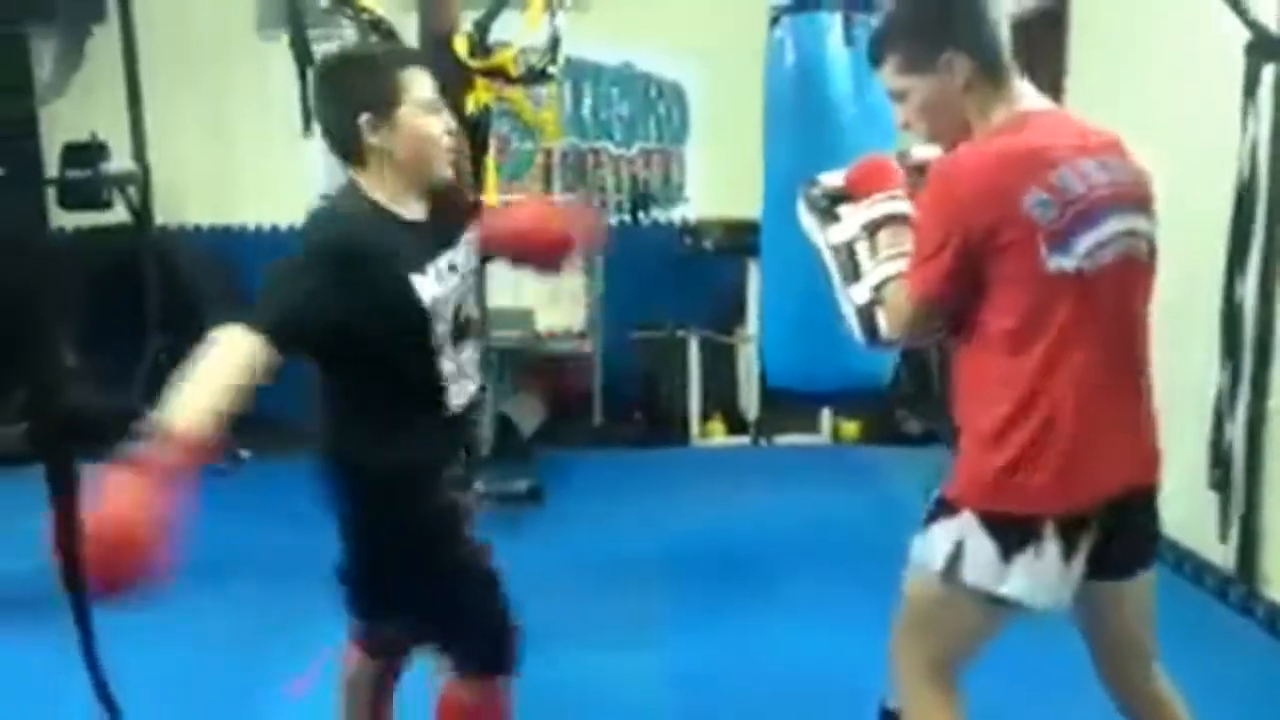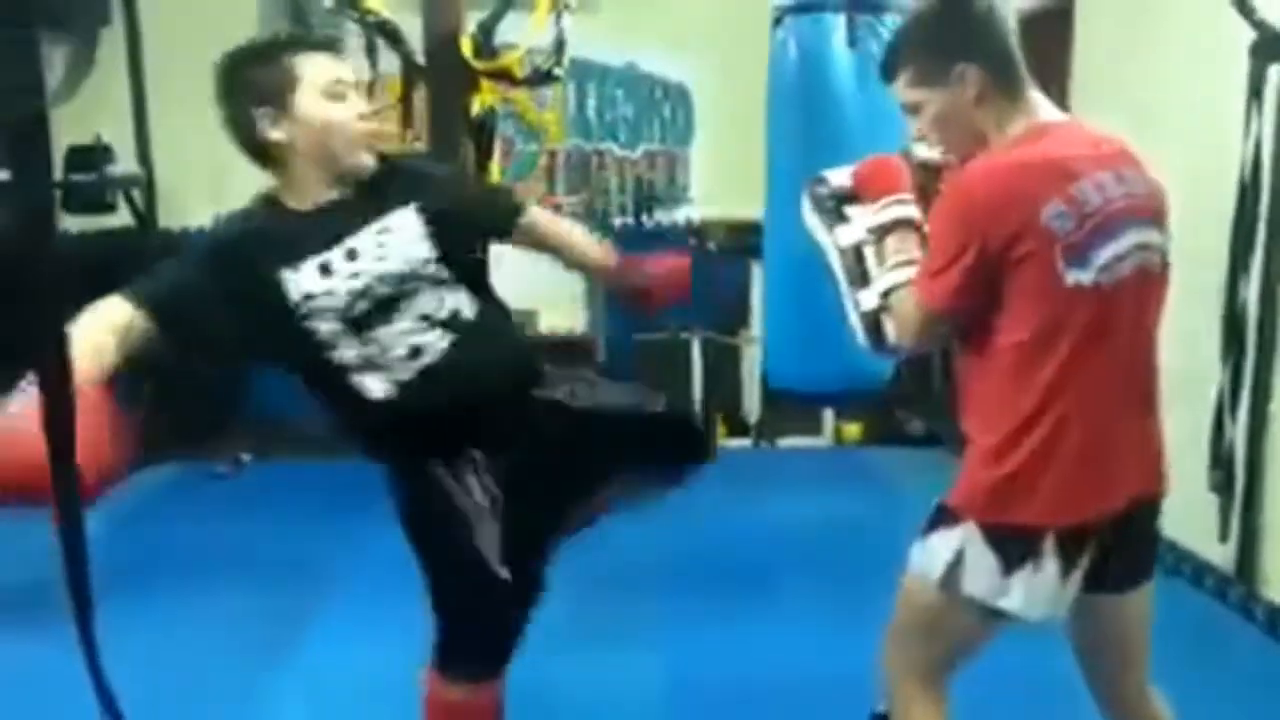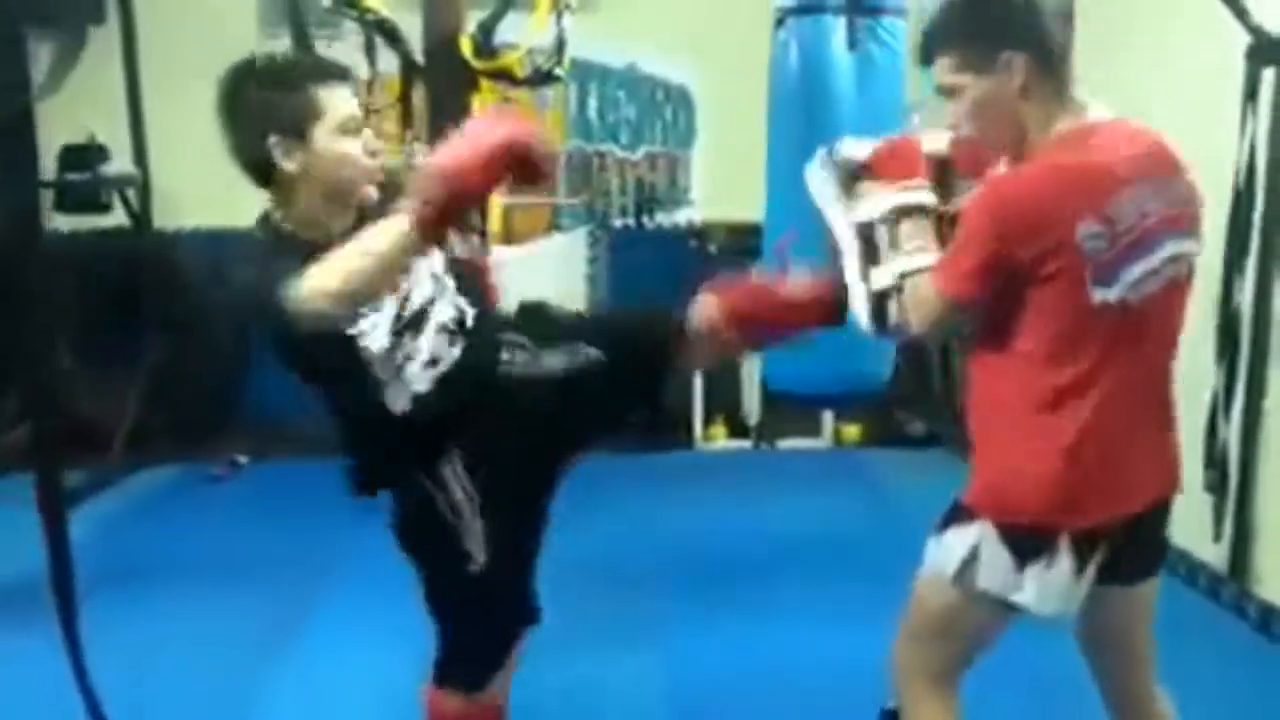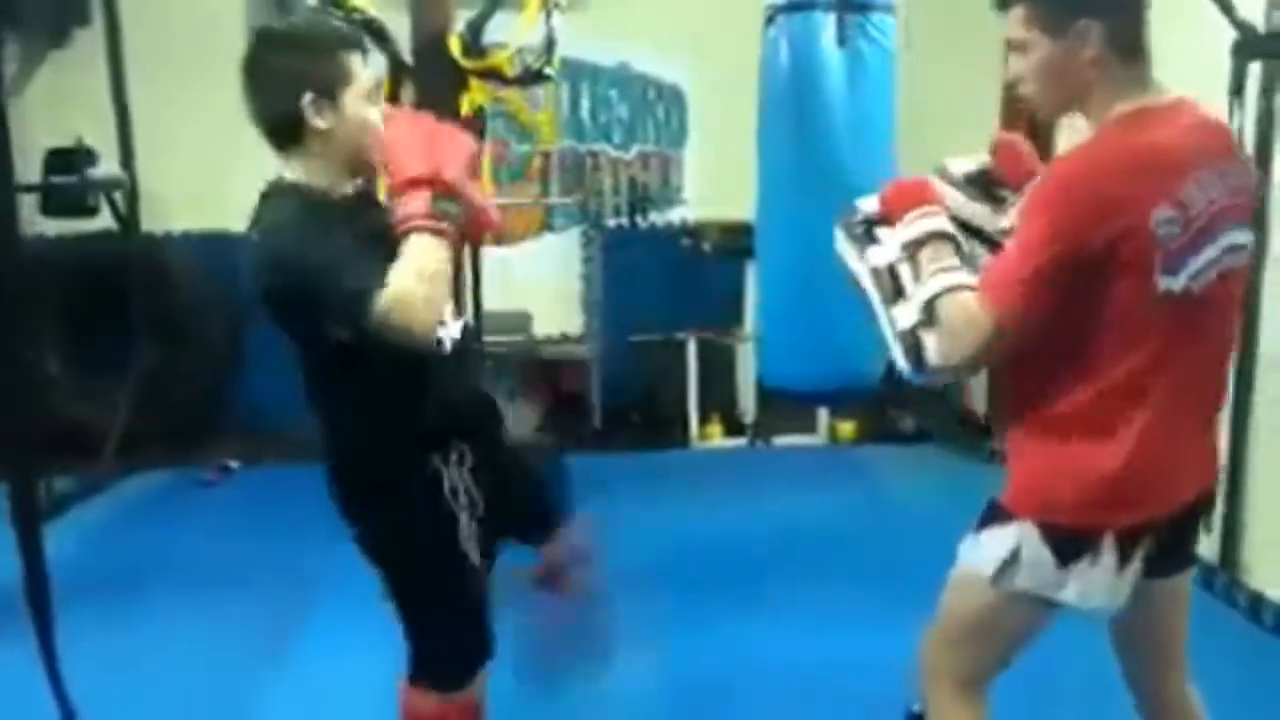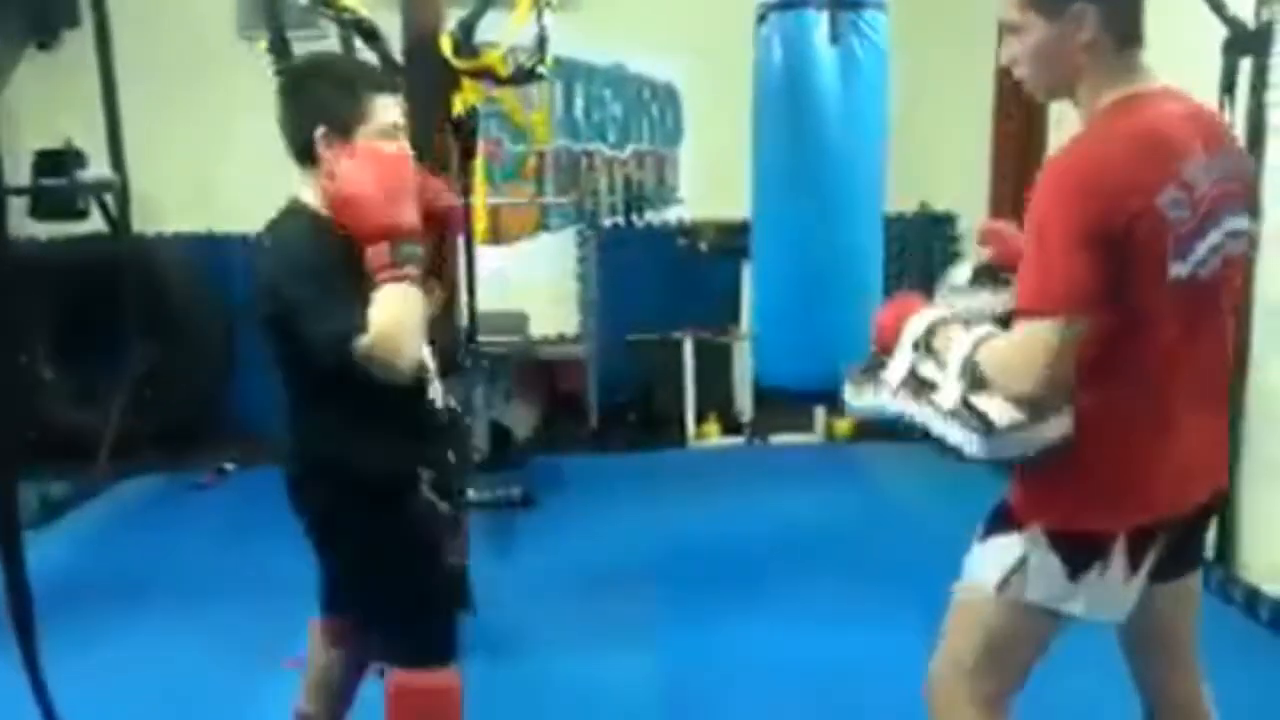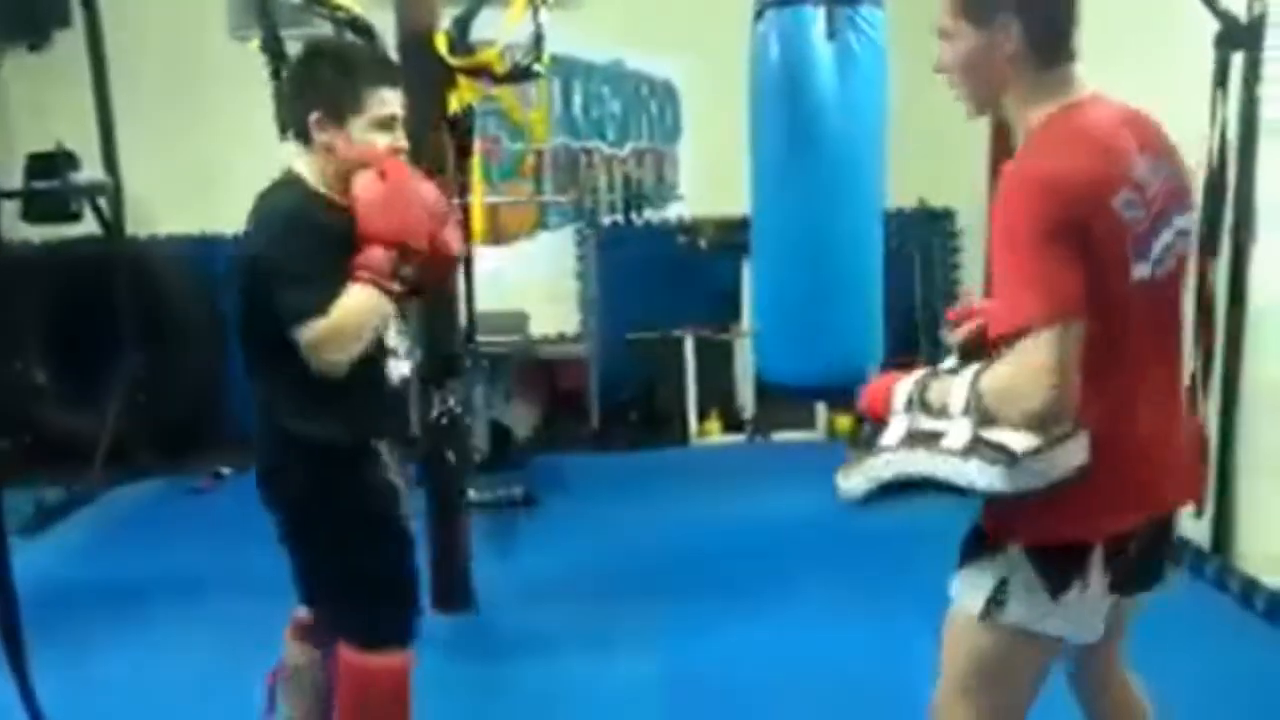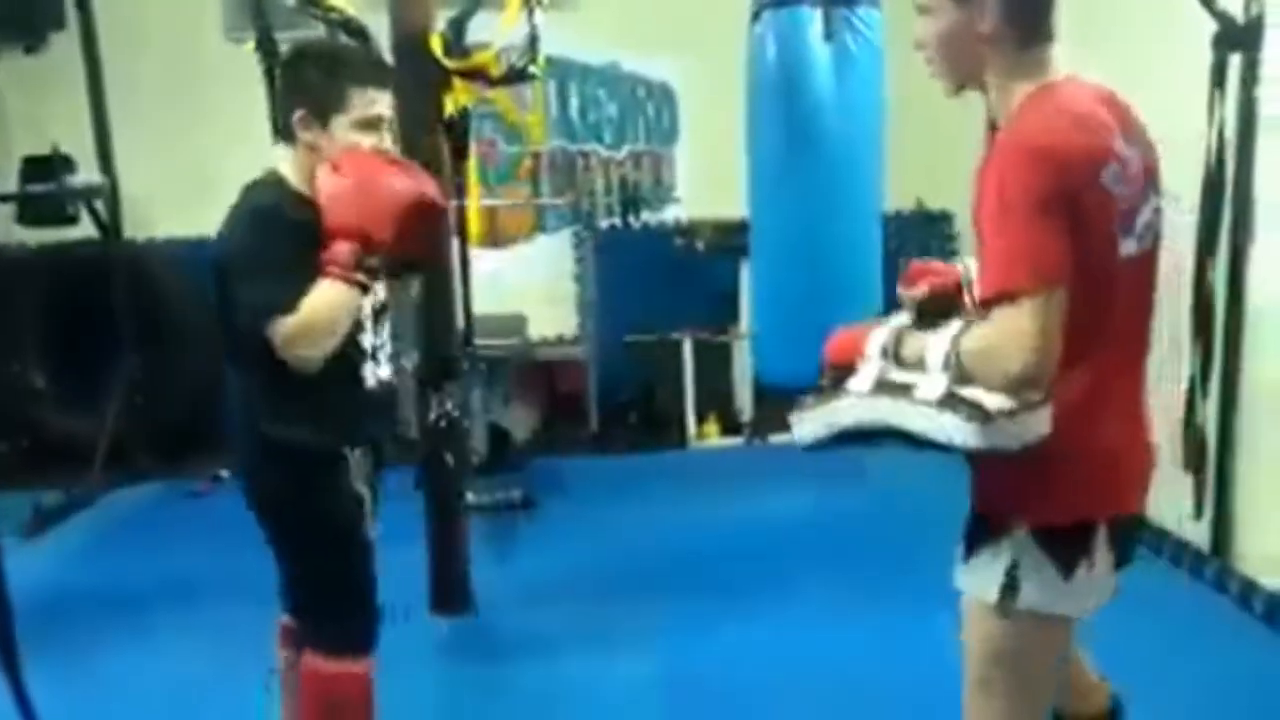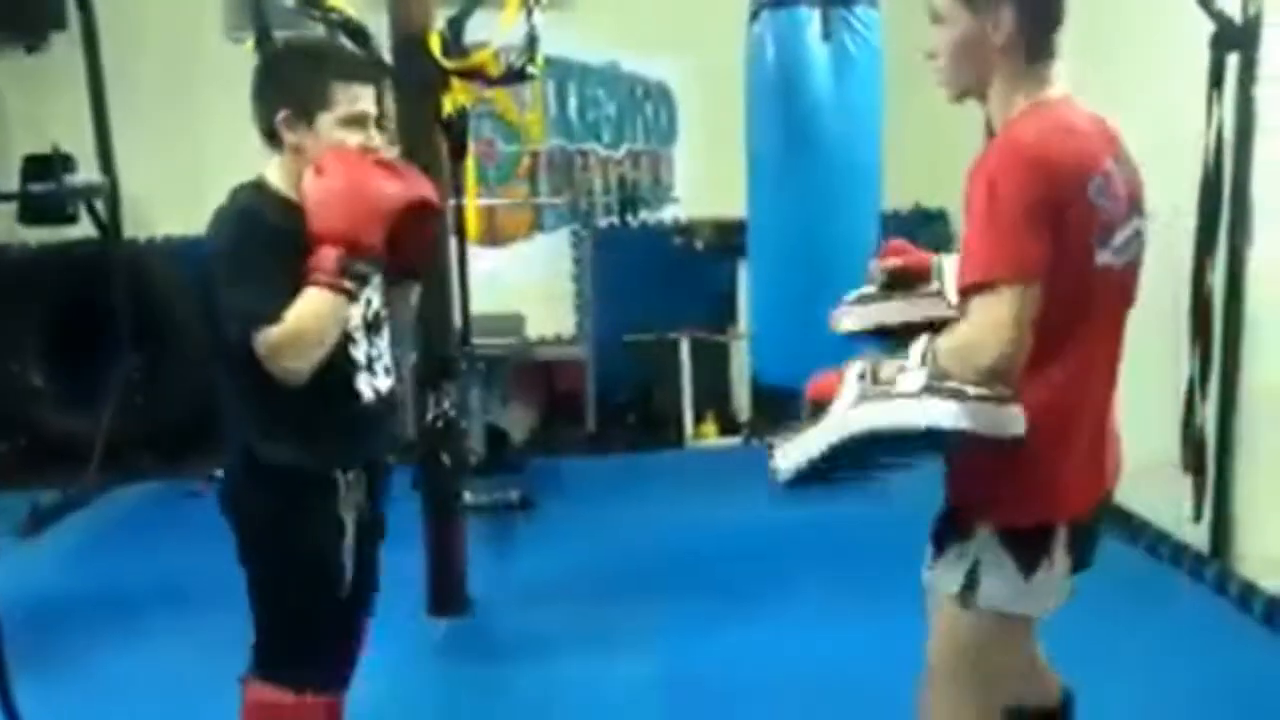
dt=0.2s
person 1, frame 1
left shoulder: (970, 175)
right shoulder: (1115, 157)
left elbow: (901, 323)
left wrist: (882, 214)
left hip: (1021, 480)
right hip: (1125, 468)
person 1, frame 2
left shoulder: (985, 186)
right shoulder: (1130, 169)
left elbow: (912, 330)
left wrist: (893, 215)
left hip: (1025, 494)
right hip: (1129, 481)
person 1, frame 3
left shoulder: (1022, 194)
right shoulder: (1163, 166)
left elbow: (923, 315)
left wrist: (903, 199)
left hip: (1036, 495)
right hip: (1140, 481)
person 1, frame 4
left shoulder: (1087, 177)
right shoulder: (1220, 148)
left elbow: (964, 340)
left wrist: (924, 227)
right wrist: (1032, 209)
left hip: (1075, 493)
right hip: (1178, 477)
person 1, frame 5
left shoulder: (1088, 168)
right shoulder: (1212, 137)
left elbow: (1032, 374)
left wrist: (944, 335)
right wrist: (1042, 262)
left hip: (1084, 494)
right hip: (1185, 473)
person 1, frame 6
left shoulder: (1041, 179)
right shoulder: (1143, 137)
left elbow: (1041, 394)
left wrist: (935, 392)
right wrist: (1011, 319)
left hip: (1067, 503)
right hip: (1148, 479)
person 1, frame 7
left shoulder: (1027, 150)
right shoulder: (1106, 114)
left elbow: (1021, 357)
left wrist: (909, 347)
right wrist: (973, 289)
left hip: (1052, 475)
right hip: (1104, 455)
right knee: (1046, 652)
person 1, frame 8
left shoulder: (1021, 157)
right shoulder: (1091, 138)
left elbow: (996, 348)
left wrist: (887, 373)
right wrist: (947, 276)
left hip: (1022, 476)
right hip: (1068, 460)
right knee: (1008, 659)
person 2, frame 1
left shoulder: (429, 210)
right shoulder: (344, 242)
right elbow: (243, 345)
left wrist: (513, 233)
right wrist: (164, 455)
left hip: (424, 466)
right hip: (398, 478)
left knee: (391, 629)
right knee: (486, 648)
person 2, frame 2
left shoulder: (410, 185)
right shoulder: (250, 250)
left elbow: (526, 220)
right elbow: (123, 317)
left wrist: (625, 273)
left hip: (524, 399)
right hip: (439, 453)
left knee: (676, 437)
right knee: (479, 640)
person 2, frame 3
left shoulder: (385, 208)
right shoulder: (278, 271)
right elbow: (321, 297)
right wrist: (431, 205)
left hip: (517, 376)
right hip: (443, 459)
left knee: (699, 325)
right knee: (479, 648)
left ankle: (832, 295)
person 2, frame 4
left shoulder: (344, 200)
right shoulder: (294, 227)
right elbow: (412, 316)
left wrist: (443, 213)
right wrist: (430, 201)
left hip: (449, 409)
right hip: (404, 461)
left knee: (544, 524)
right knee: (455, 647)
person 2, frame 5
left shoulder: (344, 229)
right shoulder: (297, 254)
right elbow: (393, 355)
left wrist: (415, 236)
right wrist: (397, 248)
left hip: (379, 464)
right hip: (362, 481)
left knee: (354, 614)
right knee: (426, 638)
person 2, frame 6
left shoulder: (341, 206)
right shoulder: (287, 223)
left elbow: (368, 319)
right elbow: (330, 348)
left wrist: (418, 254)
right wrist: (388, 253)
left hip: (335, 448)
right hip: (324, 456)
left knee: (327, 609)
right knee: (381, 620)
person 2, frame 7
left shoulder: (334, 204)
right shoulder: (263, 220)
left elbow: (366, 313)
right elbow: (302, 343)
left wrist: (400, 242)
right wrist: (358, 246)
left hip: (333, 450)
right hip: (302, 459)
left knee: (312, 615)
right knee: (345, 626)
person 2, frame 8
left shoulder: (333, 209)
right shoulder: (248, 227)
left elbow: (375, 321)
right elbow: (290, 355)
left wrist: (401, 247)
right wrist: (345, 252)
left hip: (347, 466)
right hip: (291, 481)
left knee: (338, 630)
right knee: (299, 655)
